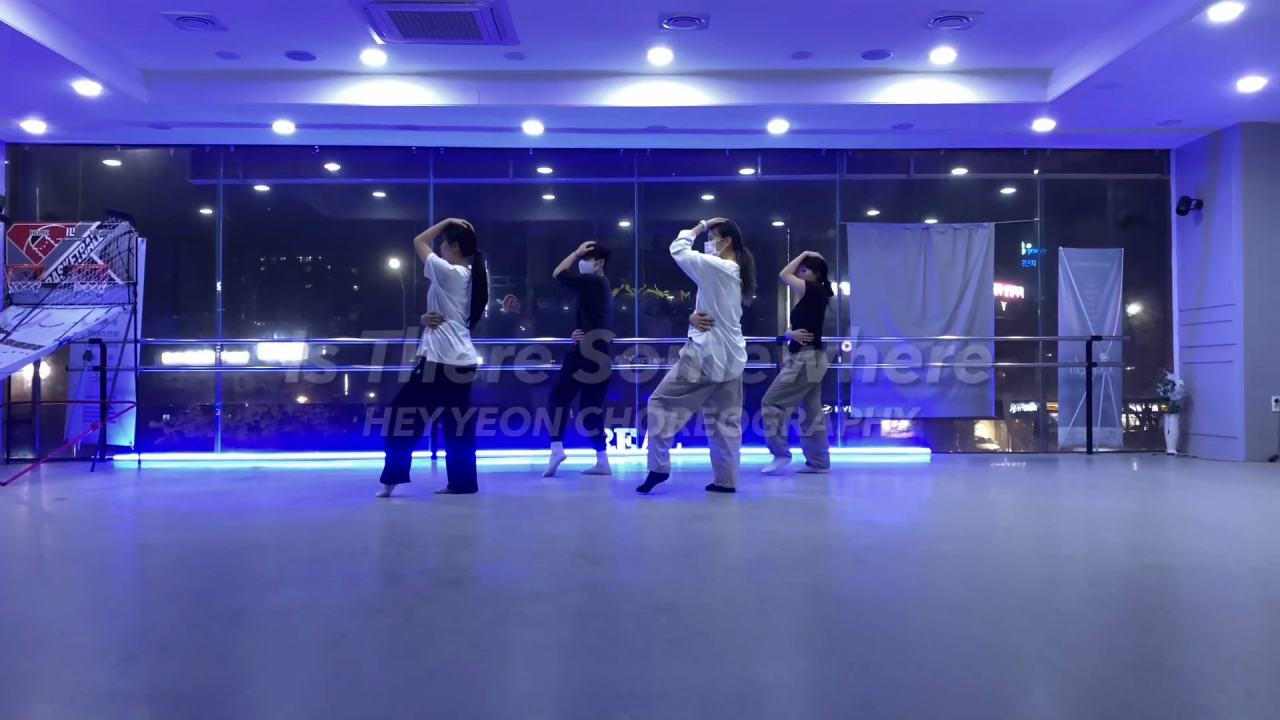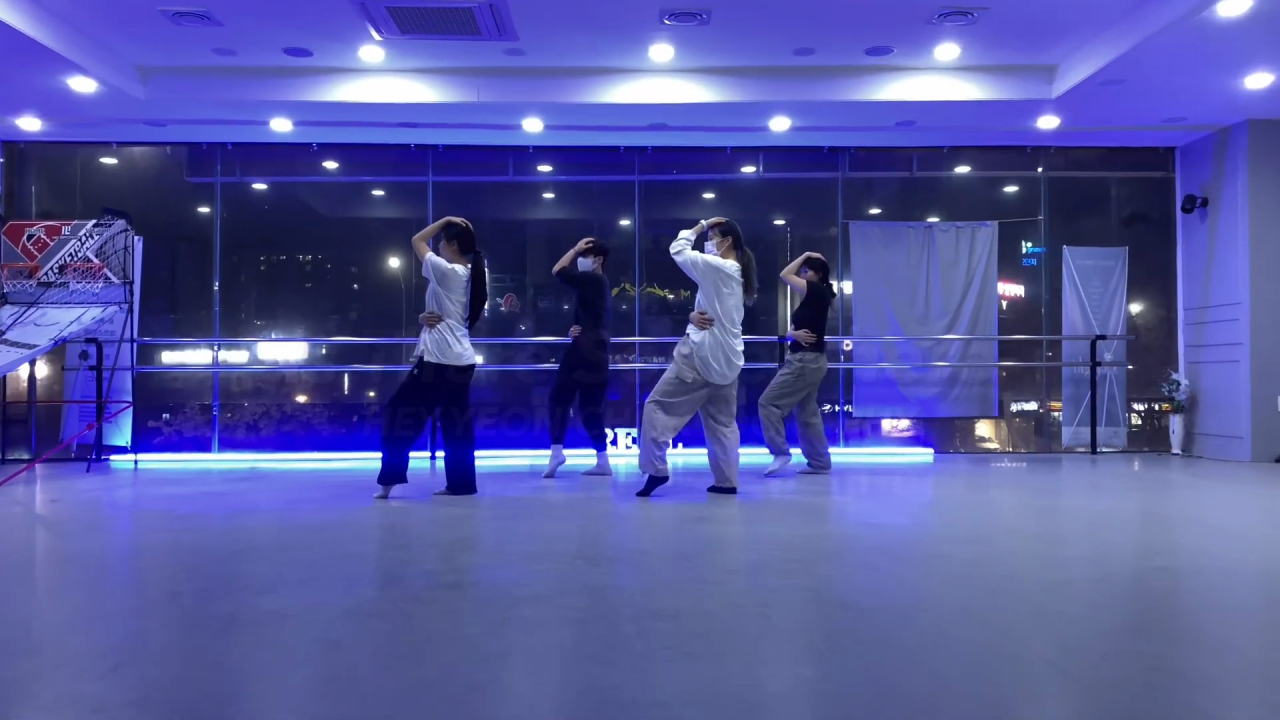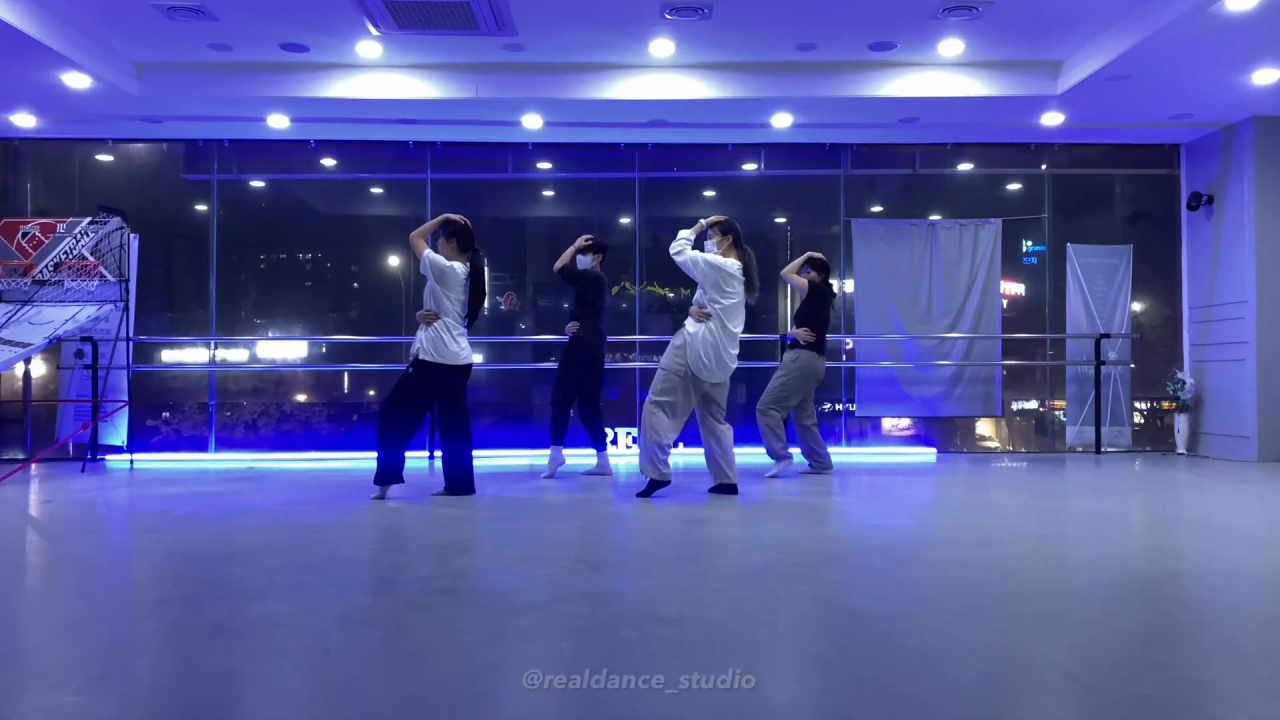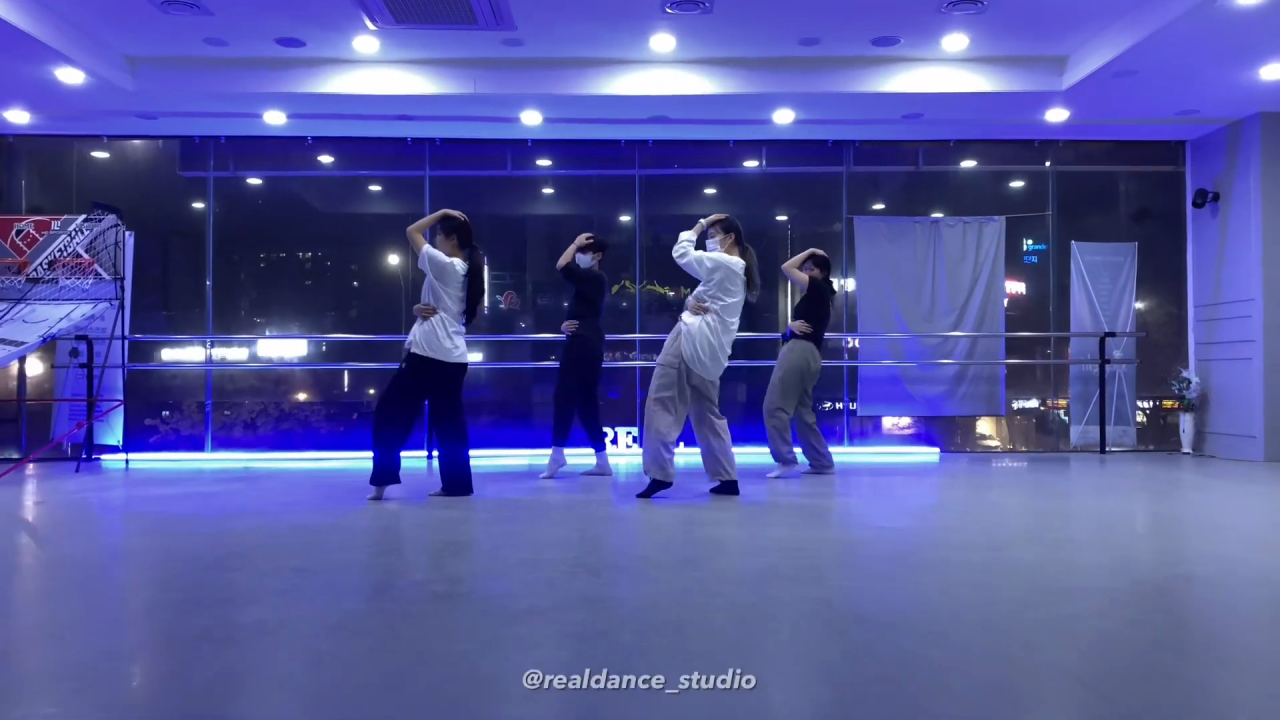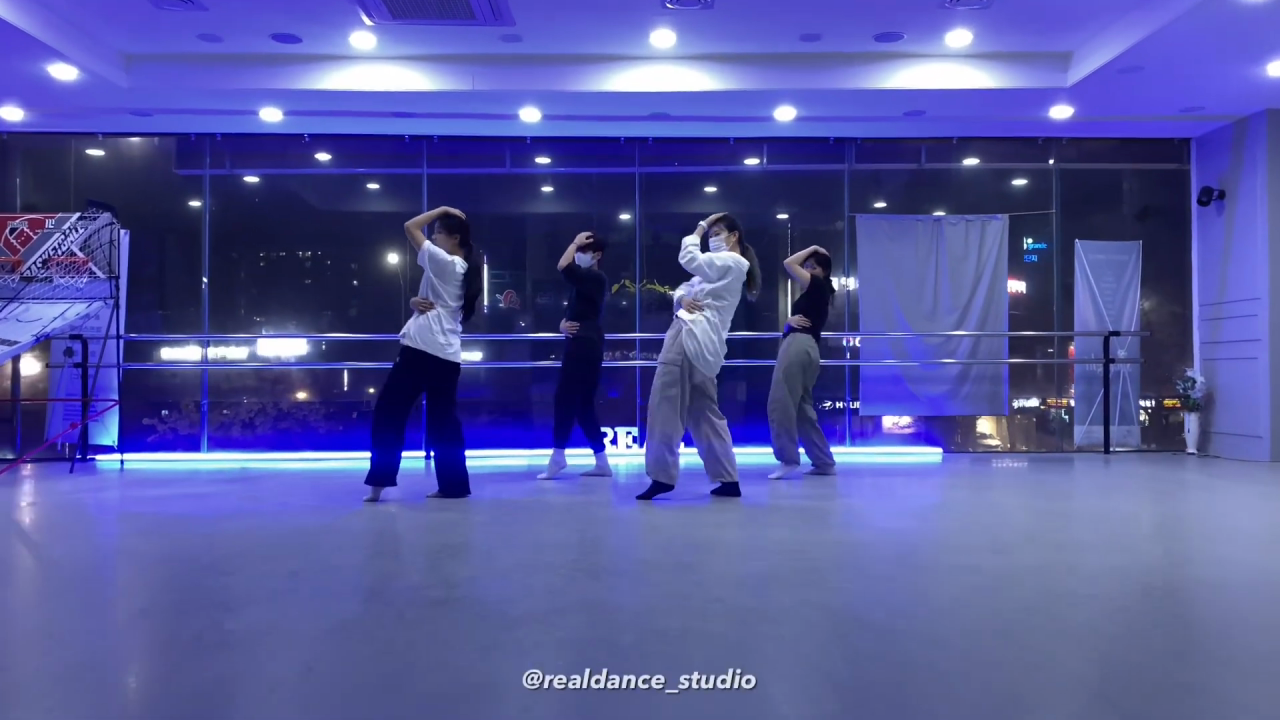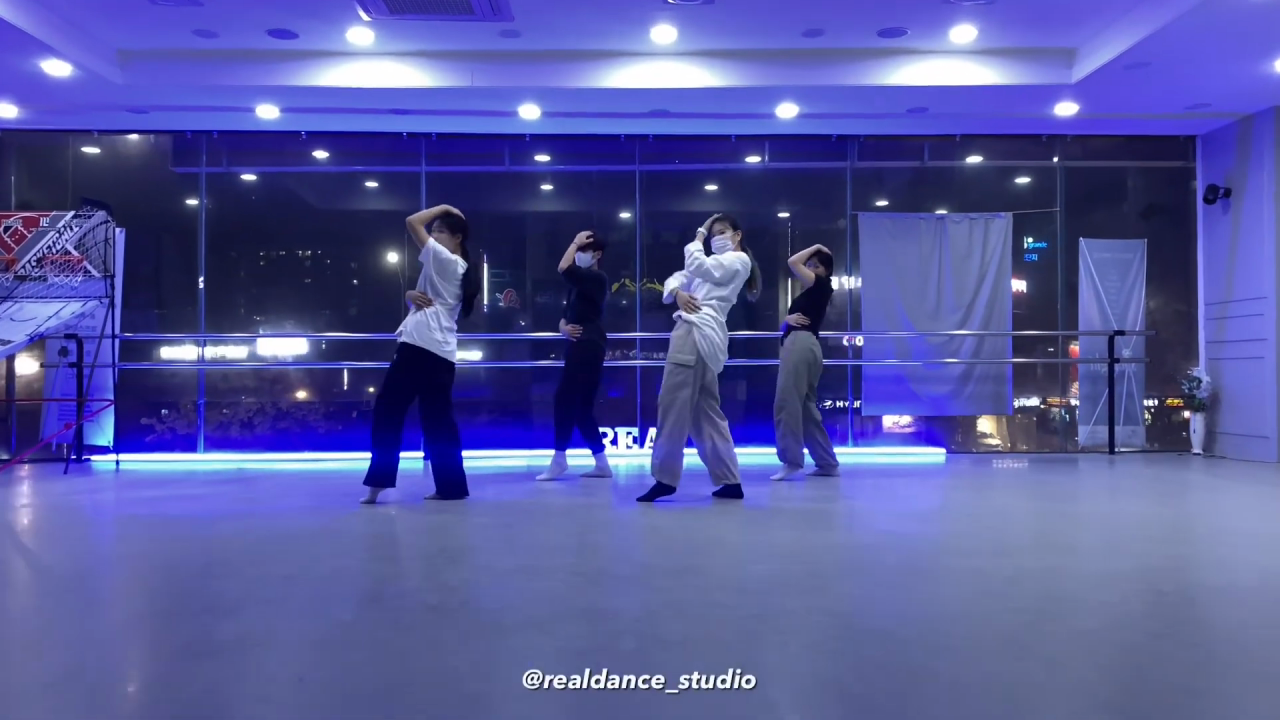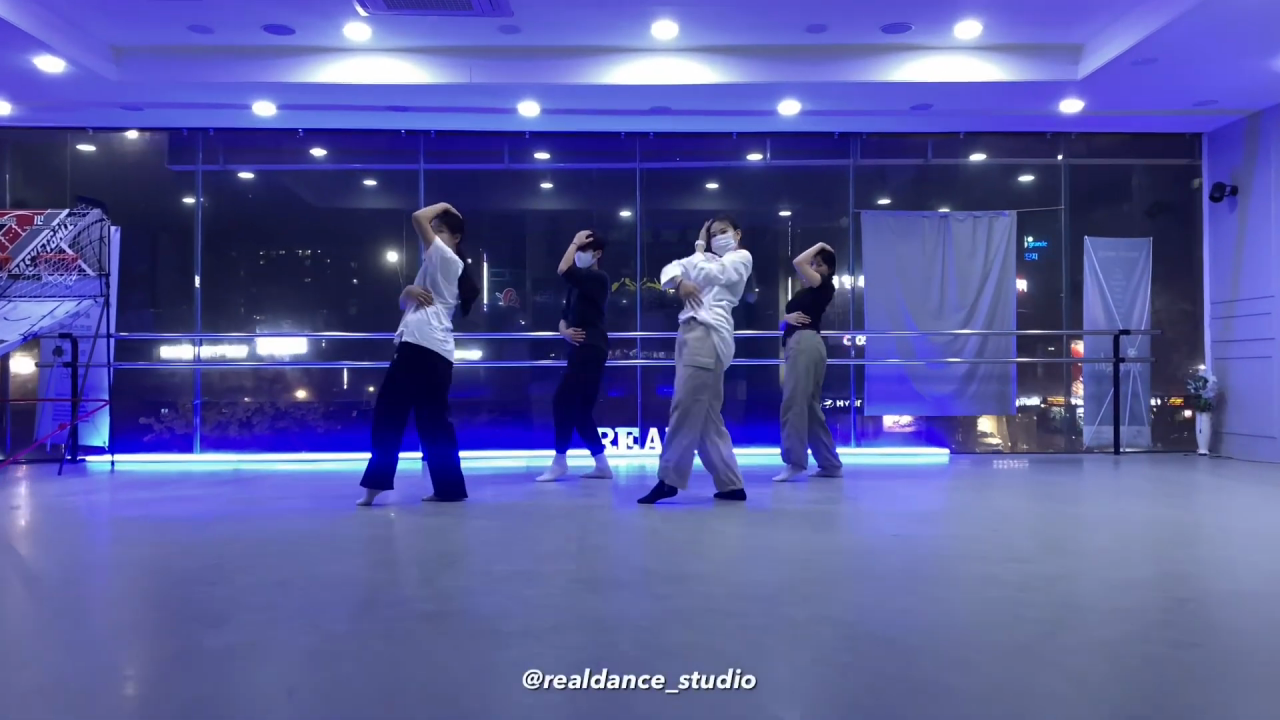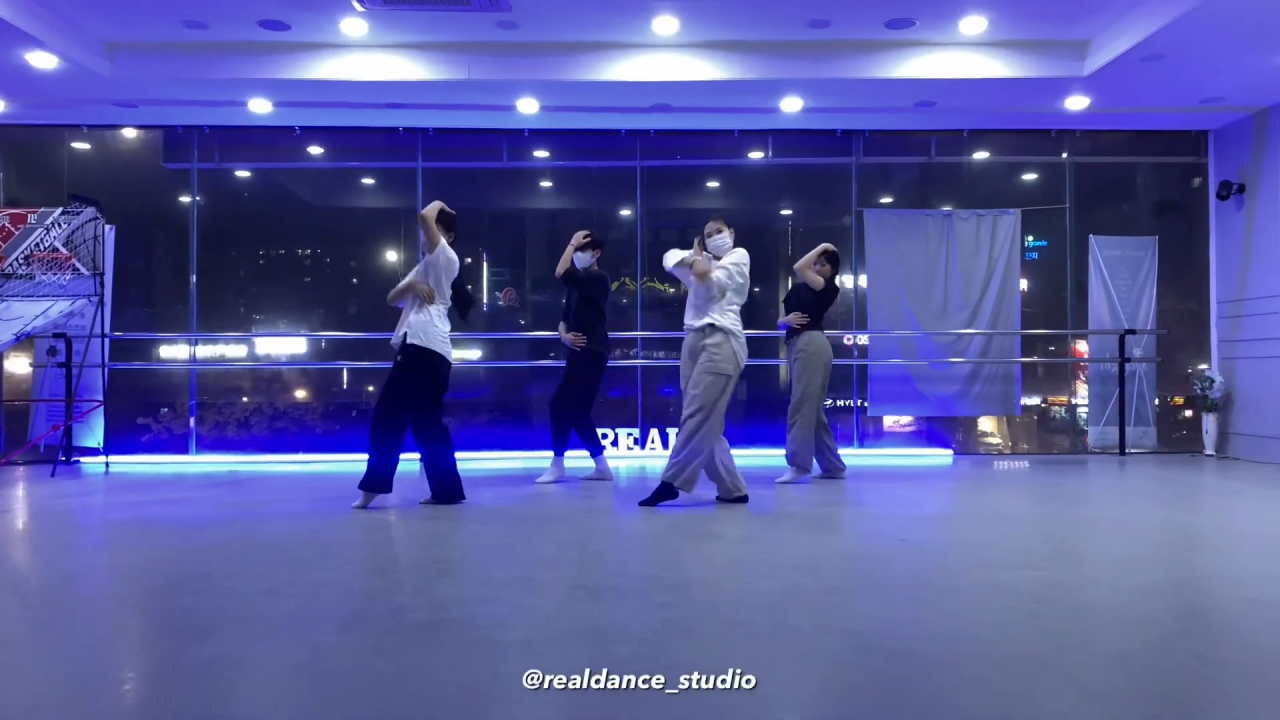
dt=0.1s
person 1, frame 1
left shoulder: (446, 272)
right shoulder: (471, 277)
left elbow: (419, 241)
left wrist: (446, 222)
right wrist: (427, 318)
left hip: (440, 359)
right hip: (463, 360)
left knee: (403, 414)
right knee: (457, 424)
left ankle: (393, 479)
right ankle: (462, 481)
person 1, frame 2
left shoulder: (445, 271)
right shoulder: (470, 276)
left elbow: (417, 241)
left wrist: (445, 221)
right wrist: (425, 318)
left hip: (437, 359)
right hip: (462, 360)
left knee: (399, 413)
right knee: (456, 425)
left ankle: (390, 479)
right ankle: (461, 482)
person 1, frame 3
left shoulder: (444, 269)
right shoulder: (470, 275)
left elbow: (414, 238)
left wrist: (443, 218)
right wrist: (422, 315)
left hip: (432, 357)
right hip: (459, 359)
left knee: (394, 412)
right knee: (453, 423)
left ankle: (387, 479)
right ankle: (459, 482)
person 1, frame 4
left shoulder: (442, 265)
right shoulder: (468, 272)
left elbow: (412, 232)
left wrist: (441, 213)
right wrist: (419, 310)
left hip: (427, 353)
right hip: (454, 358)
left knee: (390, 412)
right knee: (449, 423)
left ankle: (383, 479)
right ankle: (457, 483)
person 1, frame 5
left shoulder: (443, 262)
right shoulder: (462, 270)
left elbow: (410, 227)
left wrist: (443, 210)
right wrist: (416, 302)
left hip: (421, 349)
right hip: (448, 355)
left knee: (389, 410)
right knee: (443, 421)
left ankle: (380, 480)
right ankle: (454, 484)
person 1, frame 6
left shoulder: (443, 259)
right shoulder: (460, 270)
left elbow: (412, 222)
left wrist: (443, 208)
right wrist: (411, 296)
left hip: (418, 346)
right hip: (443, 354)
left knee: (388, 410)
right knee: (439, 422)
left ankle: (379, 481)
right ankle: (452, 486)
person 1, frame 7
left shoulder: (445, 258)
right shoulder: (436, 267)
left elbow: (419, 218)
right elbow: (405, 301)
left wrist: (443, 206)
right wrist: (410, 290)
left hip: (419, 345)
right hip: (438, 352)
left knee: (389, 412)
right knee: (433, 421)
left ankle: (377, 483)
right ankle: (450, 487)
person 1, frame 8
left shoulder: (444, 258)
right shoulder: (424, 266)
left elbow: (424, 217)
right elbow: (393, 299)
left wrist: (438, 204)
right wrist: (409, 286)
left hip: (421, 346)
right hip: (435, 353)
left knee: (388, 415)
right knee: (428, 424)
left ankle: (374, 486)
right ankle: (447, 490)
person 2, frame 1
left shoulder: (715, 267)
right shoulder: (737, 274)
left elbow: (678, 249)
left wrist: (702, 225)
right wrist: (695, 318)
left hip: (705, 354)
right hip: (730, 356)
left knee: (661, 402)
right knee: (725, 420)
left ankle: (658, 467)
right ankle: (726, 480)
person 2, frame 2
left shoulder: (715, 267)
right shoulder: (738, 274)
left elbow: (678, 250)
left wrist: (702, 225)
right wrist: (695, 316)
left hip: (700, 353)
right hip: (727, 358)
left knee: (659, 405)
right knee: (722, 421)
left ankle: (656, 470)
right ankle: (726, 480)
person 2, frame 3
left shoulder: (717, 265)
right shoulder: (739, 275)
left elbow: (678, 252)
left wrist: (701, 224)
right wrist: (696, 309)
left hip: (693, 346)
right hip: (719, 355)
left knee: (659, 406)
right knee: (714, 417)
left ankle: (658, 473)
right ankle: (726, 480)
person 2, frame 4
left shoulder: (722, 263)
right shoulder: (739, 272)
left elbow: (681, 254)
left wrist: (701, 224)
right wrist: (691, 303)
left hip: (689, 339)
right hip: (713, 351)
left knee: (661, 405)
right knee: (709, 415)
left ankle: (660, 474)
right ankle: (727, 479)
person 2, frame 5
left shoulder: (733, 261)
right shoulder: (719, 265)
left elbow: (688, 259)
right elbow: (688, 288)
left wrist: (700, 229)
right wrist: (682, 298)
left hip: (688, 334)
right hip: (705, 343)
left knee: (663, 407)
right knee: (705, 414)
left ankle: (662, 477)
right ankle: (728, 481)
person 2, frame 6
left shoulder: (738, 260)
right shoulder: (719, 264)
left elbow: (695, 266)
right elbow: (678, 277)
left wrist: (700, 233)
right wrist: (676, 293)
left hip: (695, 335)
right hip: (704, 341)
left knee: (673, 409)
right knee: (707, 415)
left ankle: (665, 479)
right ankle: (730, 482)
person 2, frame 7
left shoulder: (742, 257)
right shoulder: (704, 259)
left elbow: (706, 275)
right elbow: (671, 269)
left wrist: (702, 247)
right wrist: (679, 283)
left hip: (708, 336)
right hip: (692, 337)
left knee: (685, 412)
right knee: (707, 420)
left ankle: (669, 481)
right ankle: (731, 485)
person 2, frame 8
left shoulder: (739, 256)
right shoulder: (702, 261)
left elbow: (716, 287)
right elbow: (671, 259)
left wrist: (698, 256)
right wrist: (693, 261)
left hip: (721, 341)
right hip: (697, 341)
left knee: (699, 416)
right knee: (706, 423)
left ankle: (672, 483)
person 3, frame 1
left shoulder: (593, 282)
right shoulder: (602, 286)
left elbow: (559, 273)
left wrist: (576, 252)
right wrist: (578, 334)
left hip: (587, 351)
right hip: (601, 354)
left knee: (559, 397)
right knee: (591, 408)
left ankle: (556, 449)
right ankle: (602, 461)
person 3, frame 2
left shoulder: (592, 279)
right shoulder: (599, 284)
left elbow: (558, 270)
left wrist: (575, 249)
right wrist: (574, 330)
left hip: (585, 350)
right hip: (598, 352)
left knee: (559, 397)
right knee: (591, 407)
left ankle: (556, 451)
right ankle: (602, 462)
person 3, frame 3
left shoulder: (594, 278)
right shoulder: (589, 282)
left elbow: (559, 267)
left wrist: (575, 245)
right wrist: (569, 327)
left hip: (582, 345)
right hip: (591, 347)
left knee: (562, 397)
right knee: (589, 405)
left ankle: (556, 453)
right ankle: (603, 462)
person 3, frame 4
left shoulder: (594, 277)
right shoulder: (587, 281)
left elbow: (562, 266)
right elbow: (577, 316)
left wrist: (575, 243)
right wrist: (566, 325)
left hip: (581, 344)
right hip: (589, 346)
left knee: (564, 398)
right knee: (587, 405)
left ankle: (557, 454)
right ankle: (602, 462)
person 3, frame 5
left shoulder: (596, 278)
right shoulder: (582, 282)
left elbow: (563, 266)
right elbow: (569, 315)
left wrist: (575, 242)
right wrist: (564, 326)
left hip: (584, 345)
right hip: (583, 346)
left knee: (565, 399)
right knee: (583, 406)
left ankle: (558, 457)
right ankle: (602, 463)
person 3, frame 6
left shoulder: (596, 278)
right shoulder: (581, 283)
left elbow: (564, 268)
right elbow: (566, 316)
left wrist: (575, 242)
right wrist: (564, 328)
left hip: (586, 347)
right hip: (584, 348)
left knee: (565, 401)
right knee: (582, 408)
left ankle: (559, 459)
right ankle: (602, 464)
person 3, frame 7
left shoulder: (598, 278)
right shoulder: (578, 283)
left elbow: (563, 269)
right elbow: (565, 316)
left wrist: (574, 242)
right wrist: (565, 331)
left hip: (590, 350)
right hip: (584, 351)
left knee: (563, 402)
right knee: (580, 410)
left ankle: (559, 462)
right ankle: (602, 465)
person 3, frame 8
left shoulder: (598, 278)
right shoulder: (577, 285)
left elbow: (561, 272)
right elbow: (565, 319)
left wrist: (572, 243)
right wrist: (564, 335)
left hip: (590, 353)
right hip: (582, 353)
left knee: (560, 404)
right knee: (579, 412)
left ankle: (557, 464)
right ankle: (602, 467)
person 4, frame 1
left shoulder: (816, 291)
right shoulder: (810, 299)
left elbow: (784, 274)
right elbow: (790, 328)
left wrist: (804, 254)
right wrist: (792, 334)
left hip: (805, 359)
right hip: (811, 359)
left knee: (771, 402)
right knee: (812, 411)
left ankle: (781, 454)
right ankle: (818, 462)
person 4, frame 2
left shoulder: (818, 292)
right shoulder: (812, 299)
left elbow: (785, 275)
right elbow: (792, 329)
left wrist: (805, 255)
right wrist: (794, 334)
left hip: (805, 360)
right hip: (810, 360)
left knee: (768, 402)
right knee: (808, 414)
left ankle: (780, 453)
right ankle: (820, 462)
person 4, frame 3
left shoulder: (818, 292)
right shoulder: (817, 301)
left elbow: (785, 274)
left wrist: (807, 255)
right wrist: (795, 332)
left hip: (802, 358)
right hip: (813, 361)
left knee: (767, 406)
right knee: (803, 414)
left ankle: (781, 457)
right ankle: (821, 462)
person 4, frame 4
left shoulder: (817, 288)
right shoulder: (818, 297)
left elbow: (786, 268)
right elbow: (795, 325)
left wrist: (809, 252)
right wrist: (791, 326)
left hip: (798, 353)
right hip: (809, 355)
left knee: (775, 406)
right knee: (802, 412)
left ankle: (786, 460)
right ankle: (822, 462)
person 4, frame 5
left shoulder: (819, 286)
right shoulder: (814, 294)
left elbow: (788, 263)
right elbow: (794, 322)
left wrist: (812, 249)
right wrist: (790, 320)
left hip: (797, 345)
right hip: (807, 348)
left knee: (780, 405)
right knee: (802, 408)
left ankle: (788, 460)
right ankle: (824, 463)
person 4, frame 6
left shoulder: (821, 286)
right shoulder: (812, 293)
left elbow: (793, 262)
right elbow: (785, 325)
left wrist: (815, 248)
right wrist: (787, 319)
left hip: (800, 343)
right hip: (807, 346)
left knee: (787, 404)
right knee: (807, 408)
left ankle: (792, 462)
right ankle: (827, 464)
person 4, frame 7
left shoulder: (825, 287)
right shoulder: (804, 292)
left elbow: (798, 263)
right elbow: (788, 311)
left wrist: (818, 246)
right wrist: (787, 318)
left hip: (804, 342)
right hip: (796, 344)
left knee: (793, 404)
right knee: (810, 407)
left ankle: (794, 463)
right ankle: (830, 465)
person 4, frame 8
left shoulder: (829, 289)
right shoulder: (797, 289)
left elbow: (799, 268)
right elbow: (780, 321)
left wrist: (822, 247)
right wrist: (786, 319)
left hip: (811, 343)
right hip: (798, 345)
left knee: (802, 405)
right knee: (812, 409)
left ankle: (799, 465)
right ankle: (833, 467)
